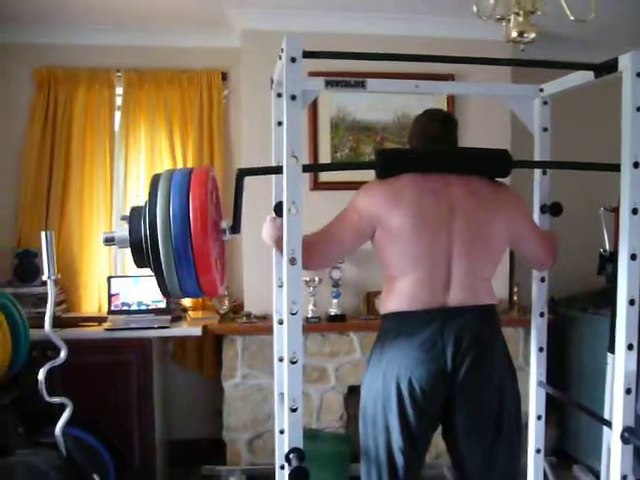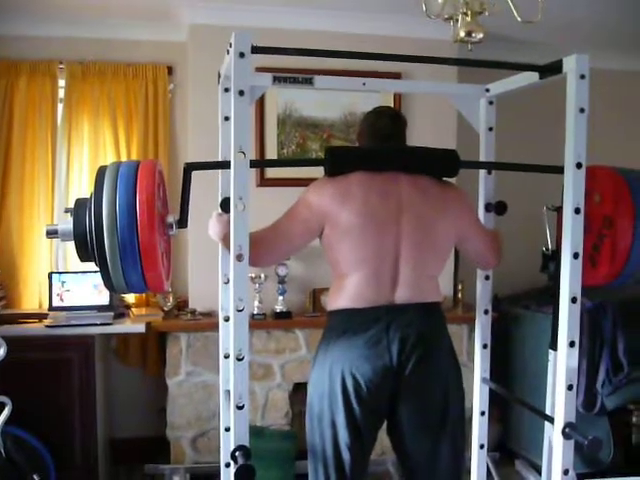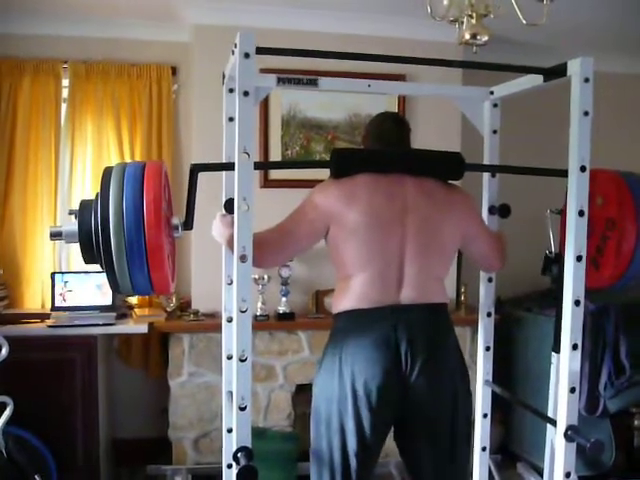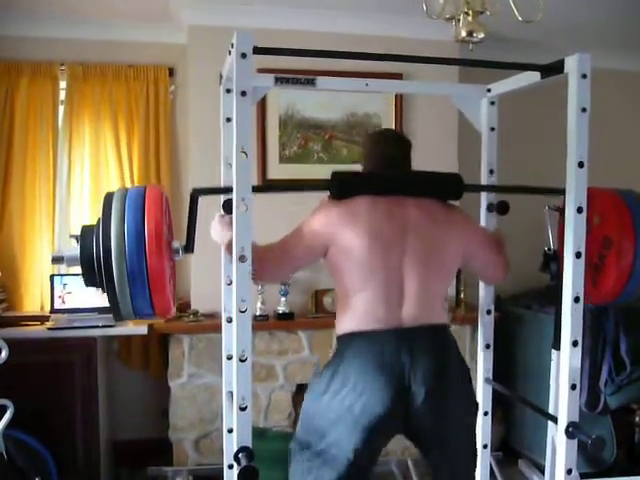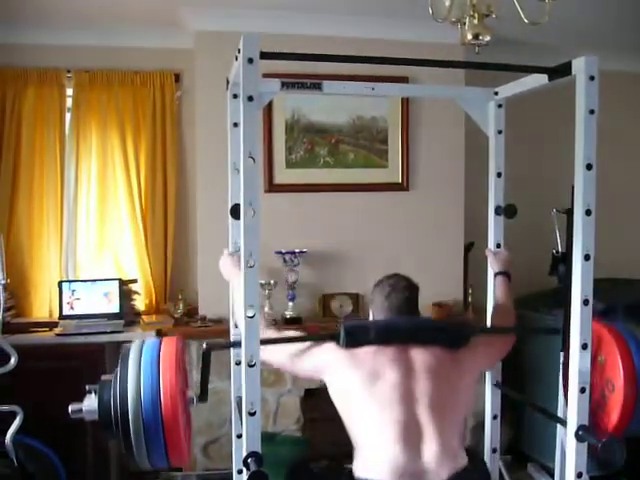
dt=1s
person 1, frame 1
left shoulder: (382, 195)
right shoulder: (500, 197)
left elbow: (312, 254)
right elbow: (545, 257)
left wrist: (275, 236)
right wrist: (551, 227)
left hip: (407, 342)
right hip: (480, 339)
person 1, frame 2
left shoulder: (332, 192)
right shoulder: (447, 195)
left elbow: (261, 251)
right elbow: (489, 256)
left wrist: (223, 232)
right wrist: (492, 226)
left hip: (353, 338)
right hip: (426, 337)
person 1, frame 3
left shoulder: (338, 194)
right shoulder: (452, 198)
left elbow: (266, 251)
right elbow: (495, 259)
left wrist: (226, 233)
right wrist: (497, 228)
left hip: (361, 340)
right hip: (433, 338)
person 1, frame 4
left shoulder: (338, 216)
right shoulder: (453, 219)
left elbow: (261, 268)
right elbow: (498, 273)
left wrist: (227, 236)
right wrist: (493, 241)
left hip: (364, 364)
right hip: (437, 362)
person 1, frame 5
left shoulder: (342, 360)
right shoulder: (456, 358)
left elbow: (264, 340)
right elbow: (503, 332)
left wrist: (236, 278)
right wrist: (501, 273)
